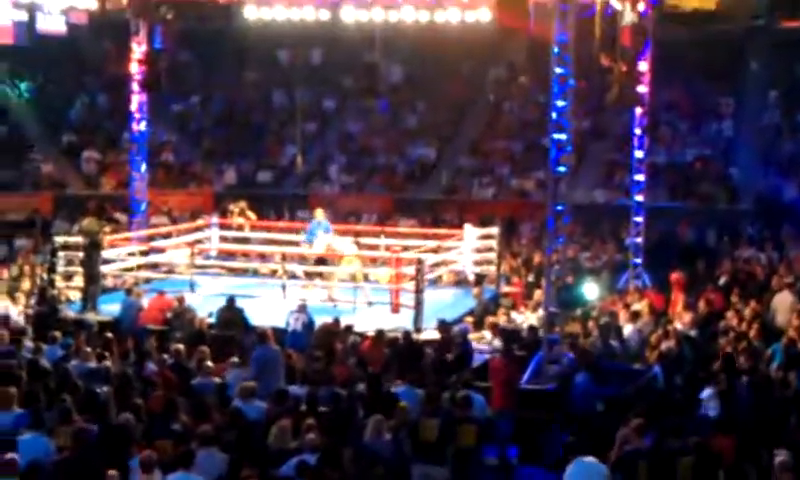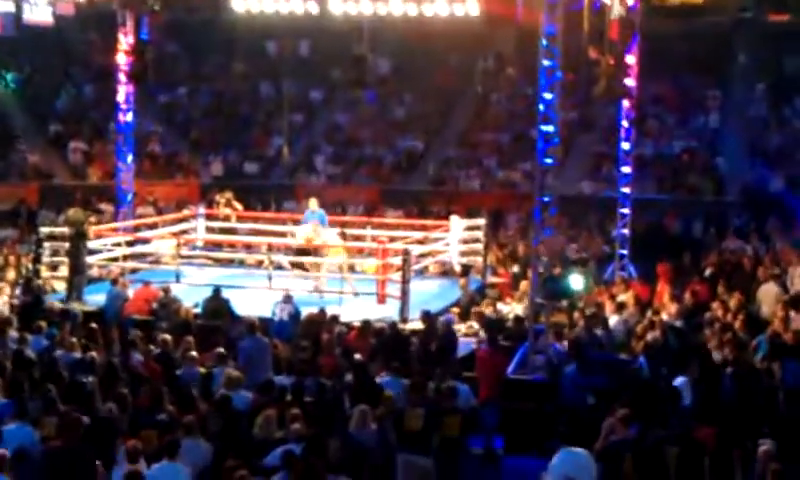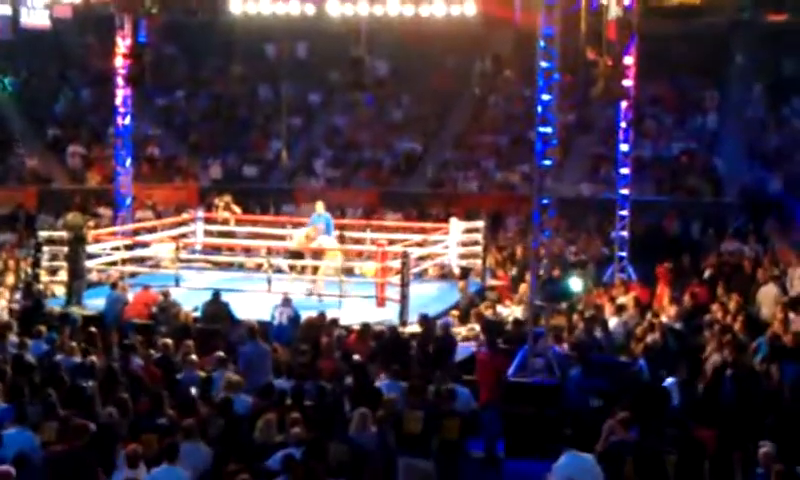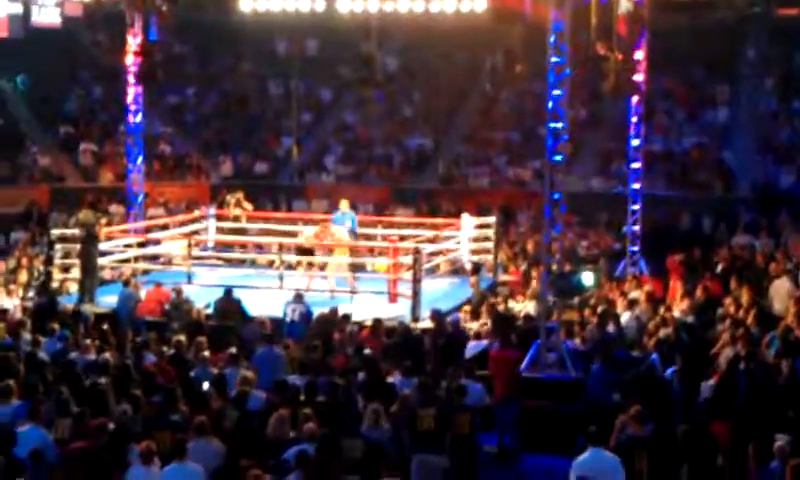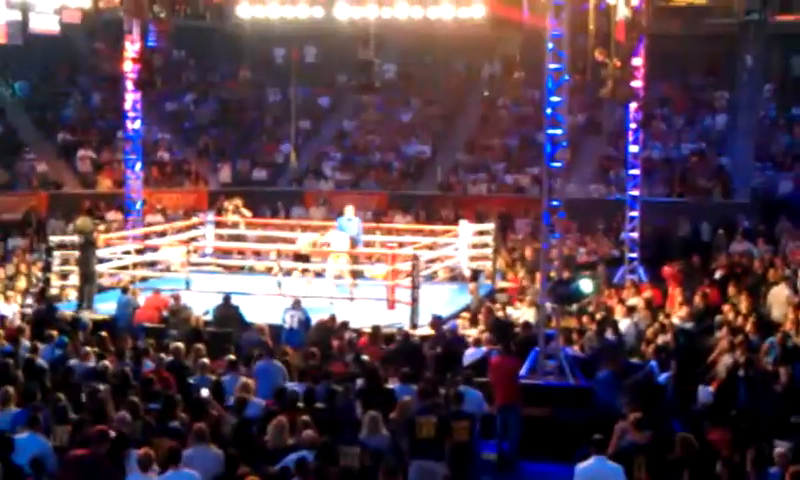
dt=0.2s
person 1, frame 1
left shoulder: (495, 360)
right shoulder: (508, 364)
left hip: (497, 402)
right hip: (506, 402)
left knee: (501, 430)
right knee: (505, 431)
left ankle: (503, 456)
right ankle: (503, 456)
person 1, frame 2
left shoulder: (481, 351)
right shoulder: (498, 354)
left hip: (484, 392)
right hip: (493, 393)
left knee: (487, 420)
right knee: (491, 421)
left ankle: (488, 445)
right ankle: (490, 446)
person 1, frame 3
left shoulder: (481, 355)
right shoulder: (497, 357)
left elbow: (478, 375)
right elbow: (503, 376)
left hip: (484, 396)
right hip: (495, 396)
left knee: (487, 425)
right knee: (494, 425)
left ankle: (489, 450)
right ankle: (492, 451)
person 1, frame 4
left shoulder: (494, 352)
right shoulder: (515, 353)
left elbow: (491, 371)
right elbow: (517, 372)
left hip: (499, 392)
right hip: (511, 391)
left knee: (501, 420)
right knee: (511, 420)
left ankle: (502, 446)
right ankle: (511, 446)
person 1, frame 5
left shoulder: (494, 360)
right shoulder: (515, 361)
left elbow: (491, 380)
right elbow: (517, 378)
left hip: (499, 400)
right hip: (513, 400)
left knee: (501, 428)
right knee: (513, 429)
left ankle: (502, 454)
right ankle: (511, 456)
